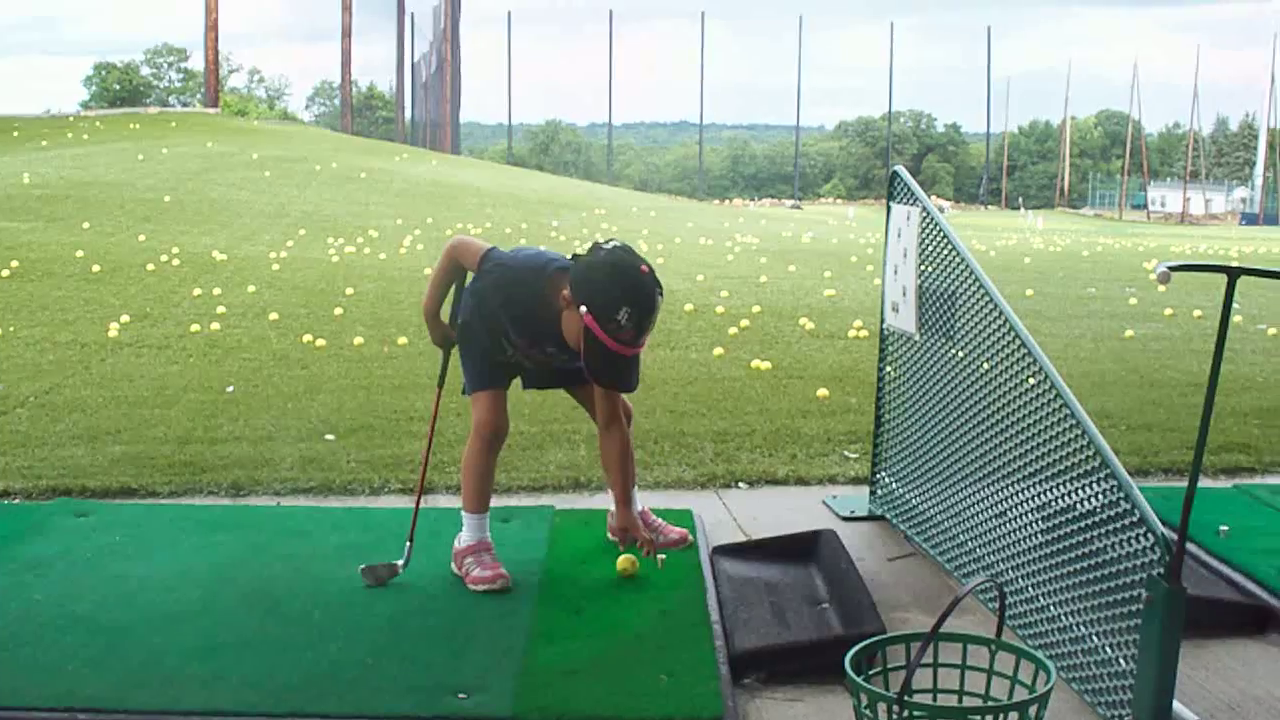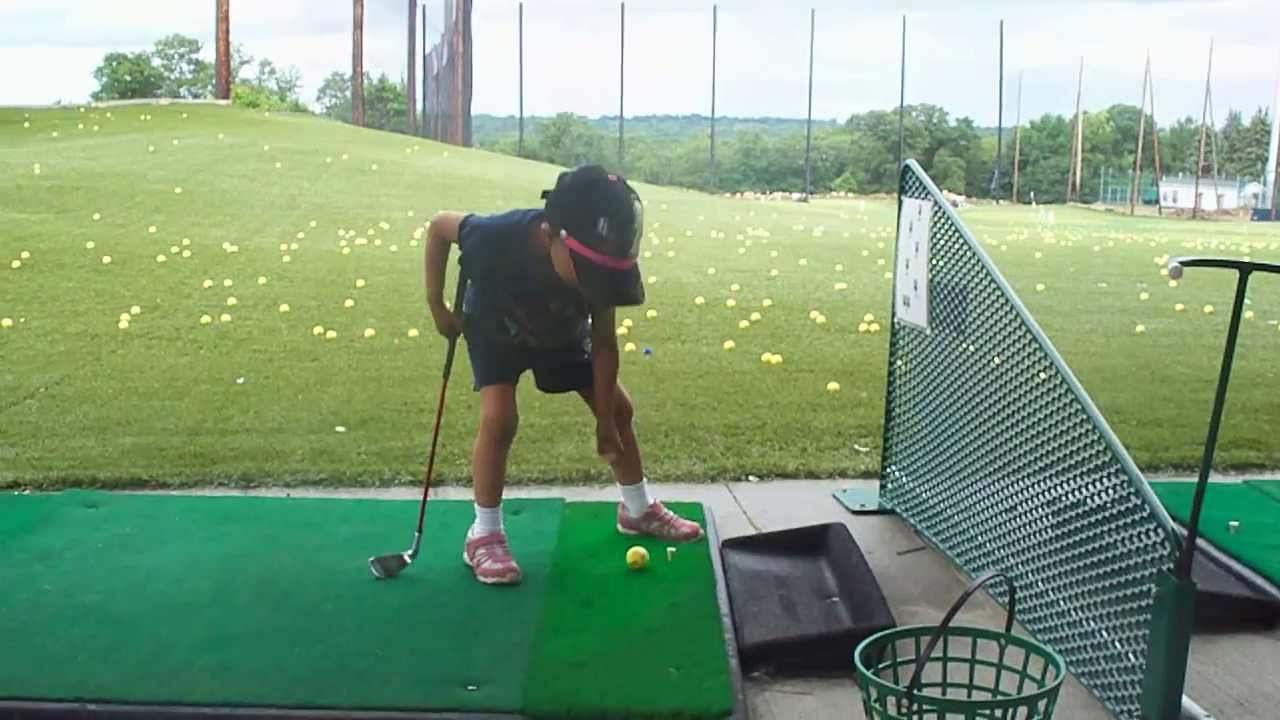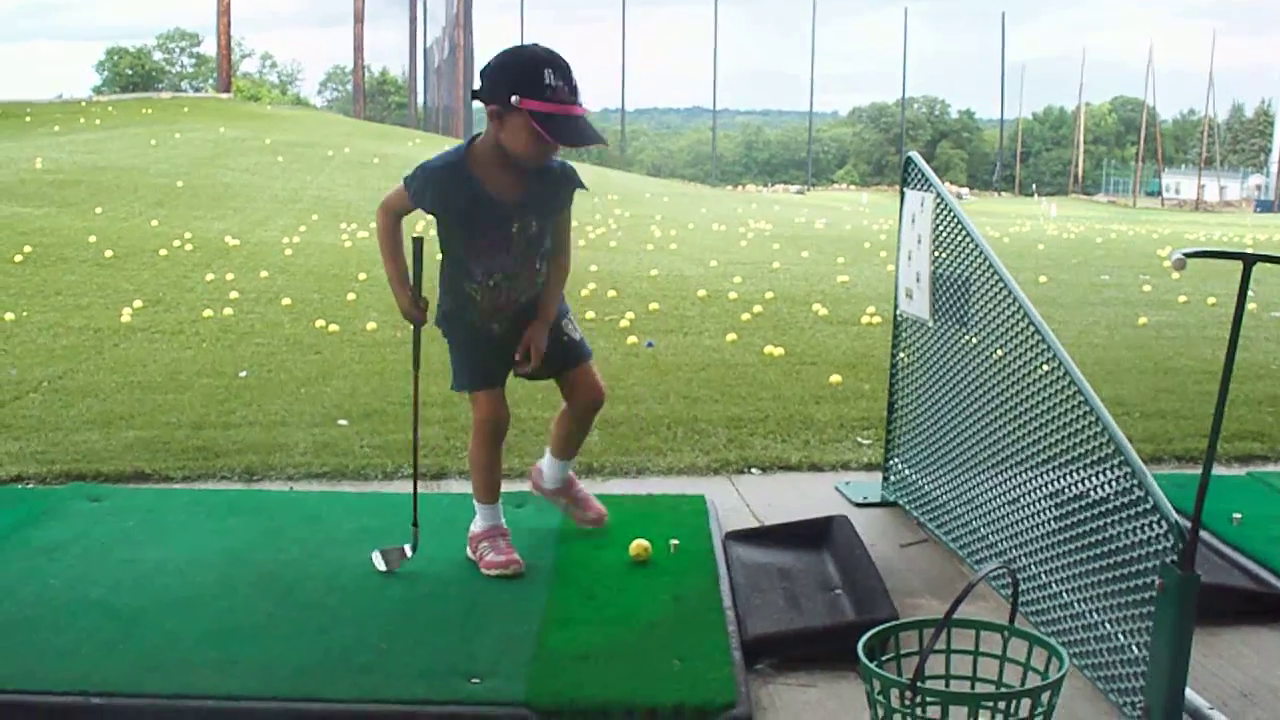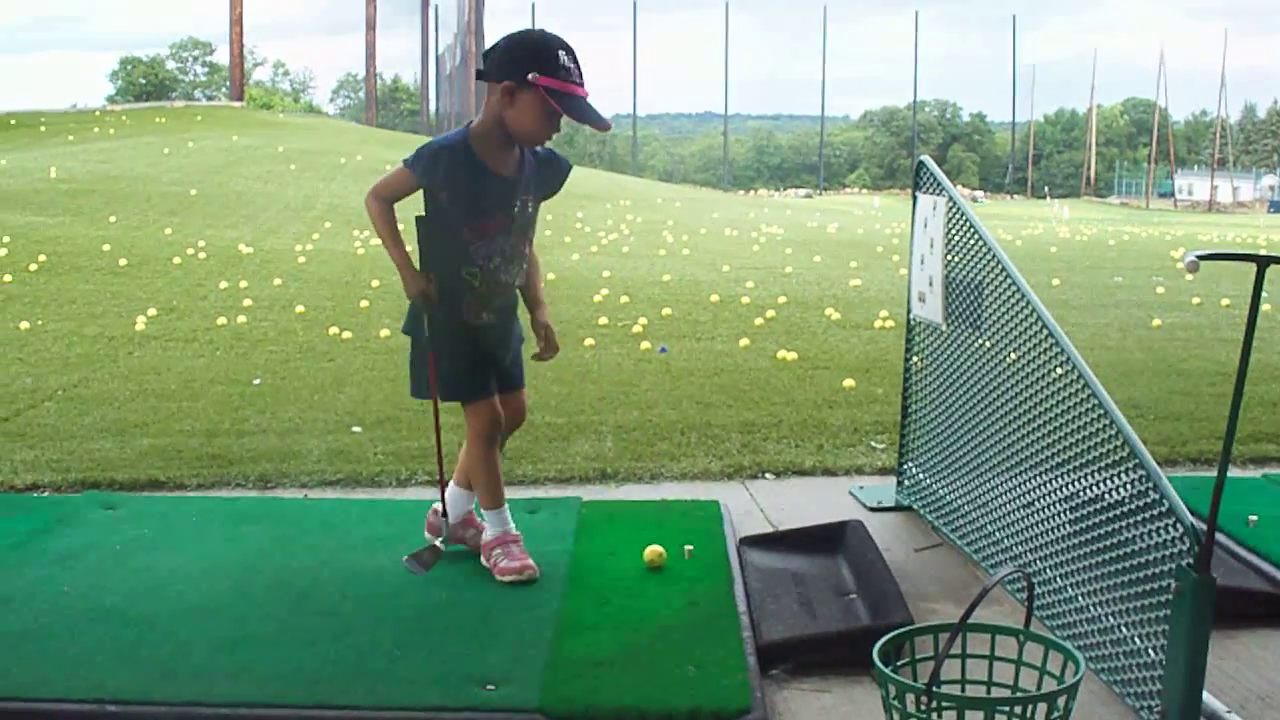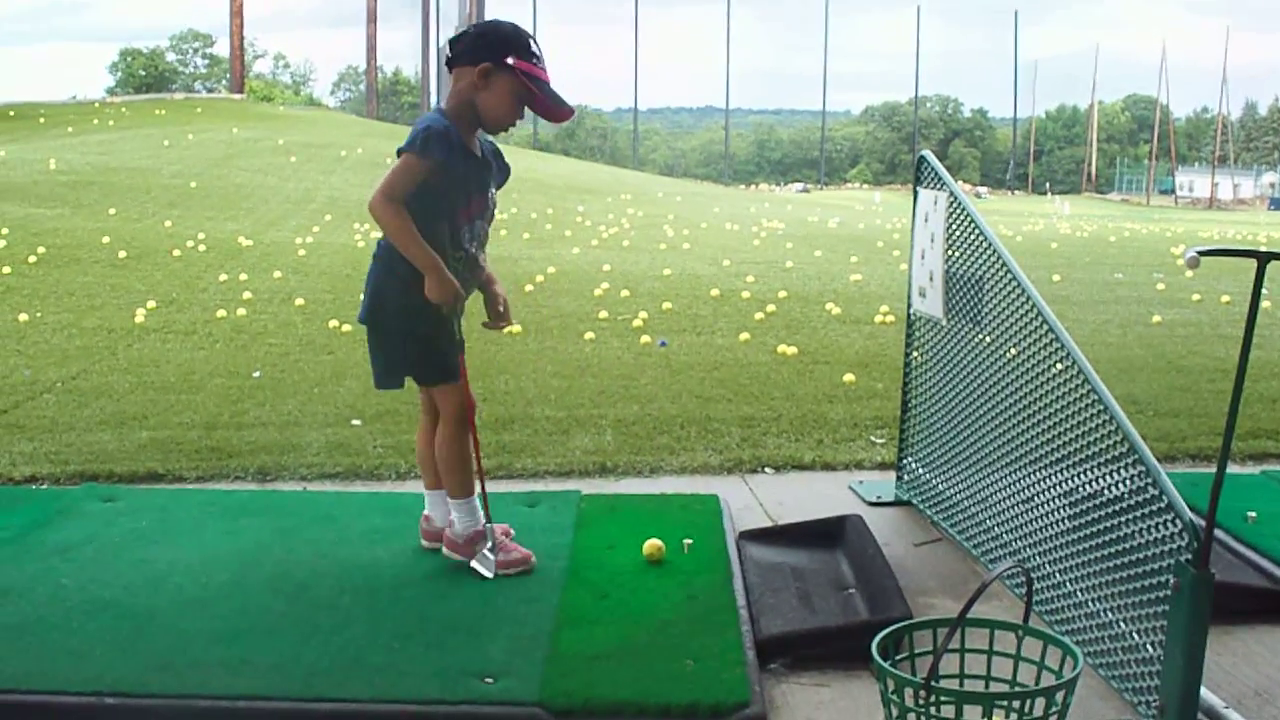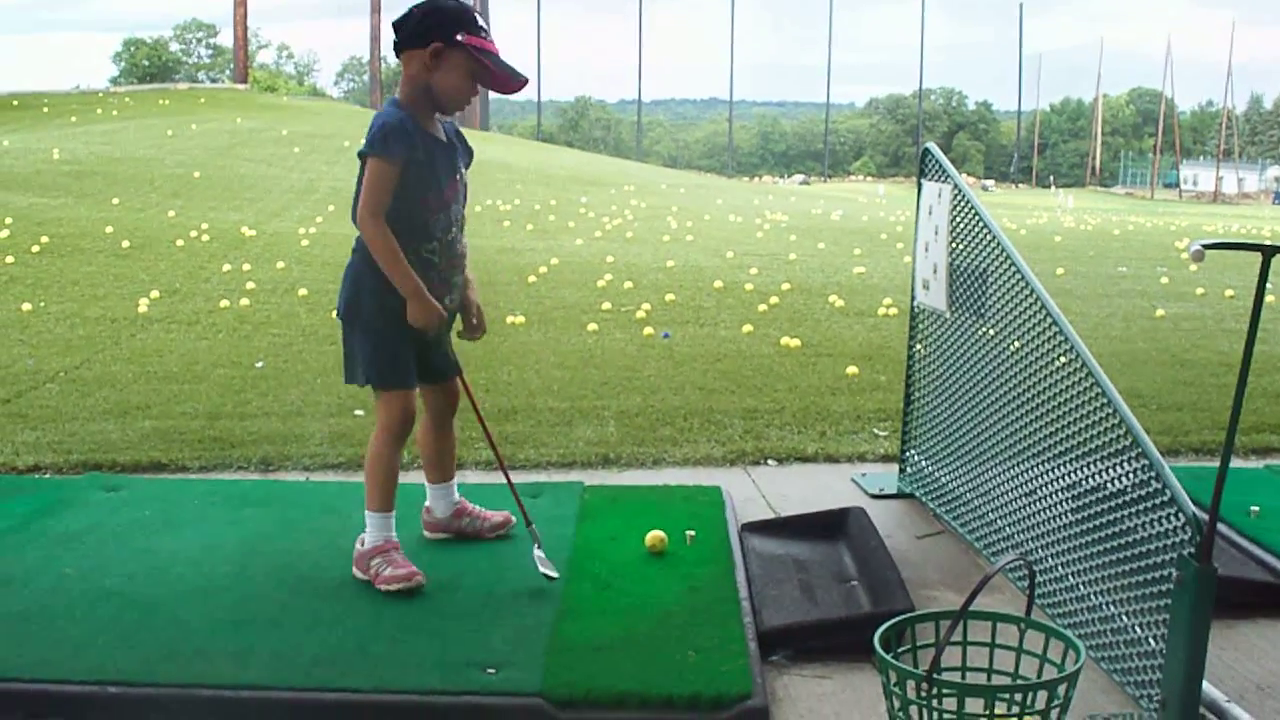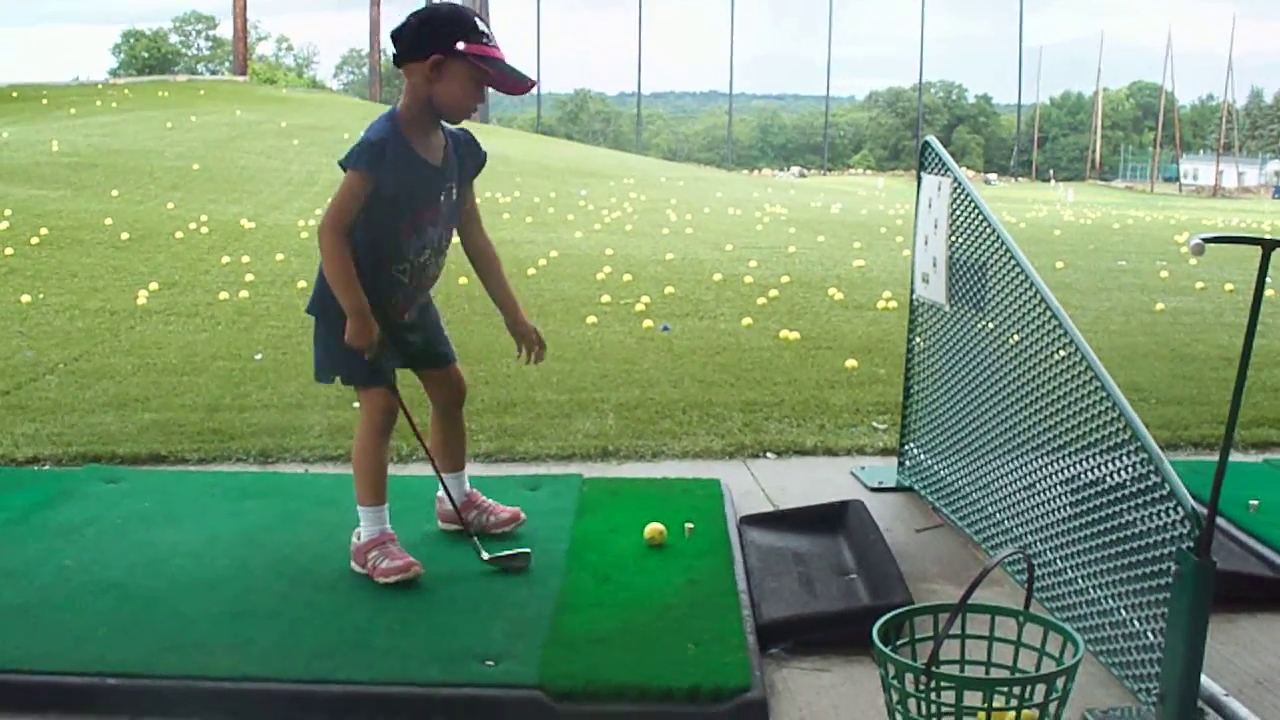
dt=0.3s
person 1, frame 1
left shoulder: (603, 322)
right shoulder: (514, 276)
left elbow: (610, 424)
right elbow: (458, 246)
left wrist: (624, 507)
right wrist: (431, 315)
left hip: (553, 346)
right hip: (488, 333)
left knee: (619, 413)
right knee: (490, 424)
left ankle: (634, 512)
right ankle: (471, 542)
person 1, frame 2
left shoulder: (599, 266)
right shoulder: (498, 239)
left elbow: (605, 340)
right elbow: (439, 225)
left wrist: (603, 417)
right wrist: (436, 306)
left hip: (561, 337)
right hip: (495, 331)
left knee: (617, 408)
right knee: (499, 416)
left ankle: (640, 508)
right ankle: (484, 535)
person 1, frame 3
left shoulder: (556, 181)
right shoulder: (443, 175)
left elbow: (559, 257)
right elbow: (389, 212)
left wrist: (543, 324)
right wrist: (402, 290)
left hip: (538, 307)
right hip: (470, 316)
left knee: (588, 392)
right knee: (491, 415)
left ankle: (554, 475)
right ankle: (486, 526)
person 1, frame 4
left shoulder: (536, 167)
right shoulder: (448, 155)
left elbow: (523, 248)
right elbow: (377, 198)
left wrist: (538, 310)
right wrist: (407, 270)
left hip: (497, 313)
right hip: (448, 315)
left knee: (511, 413)
right knee: (487, 417)
left ankle: (451, 510)
right ankle: (498, 533)
person 1, frame 5
left shoulder: (483, 154)
right shoulder: (437, 135)
right elbow: (383, 202)
left wrist: (490, 286)
right wrist: (433, 272)
left hip: (438, 301)
right hip: (405, 297)
left knee: (439, 407)
right knee: (456, 403)
left ankle: (440, 517)
right ankle: (468, 527)
person 1, frame 6
left shoulder: (448, 138)
right shoulder: (394, 129)
right elbow: (369, 219)
left wrist: (466, 296)
right wrist: (416, 295)
left hip: (430, 301)
right hip: (386, 300)
left knee: (447, 400)
right knee: (399, 410)
left ankle: (443, 506)
right ankle: (375, 544)
person 1, frame 7
left shoulder: (459, 149)
right shoulder: (382, 146)
left elbow: (475, 237)
right elbow: (331, 230)
left wrist: (515, 316)
right wrist: (357, 314)
left hip: (411, 299)
right hip: (359, 300)
left knee: (450, 387)
right knee: (380, 404)
left ankle: (458, 499)
right ankle: (370, 536)
